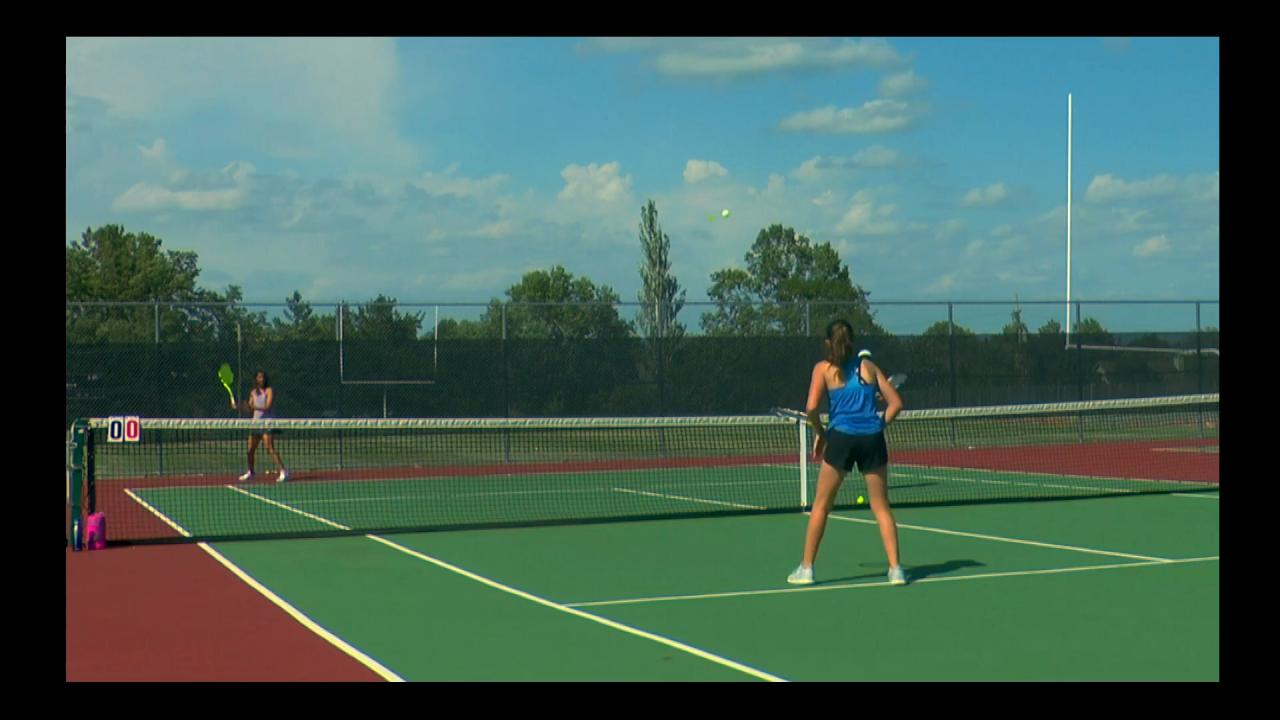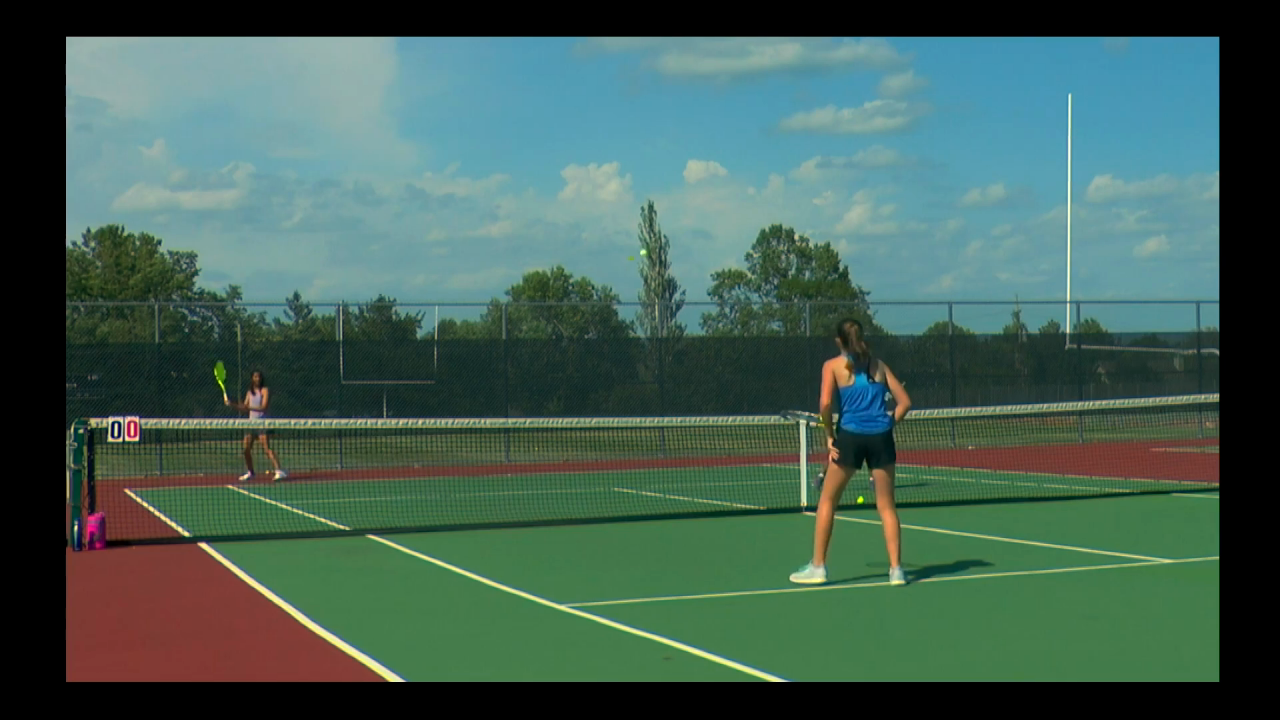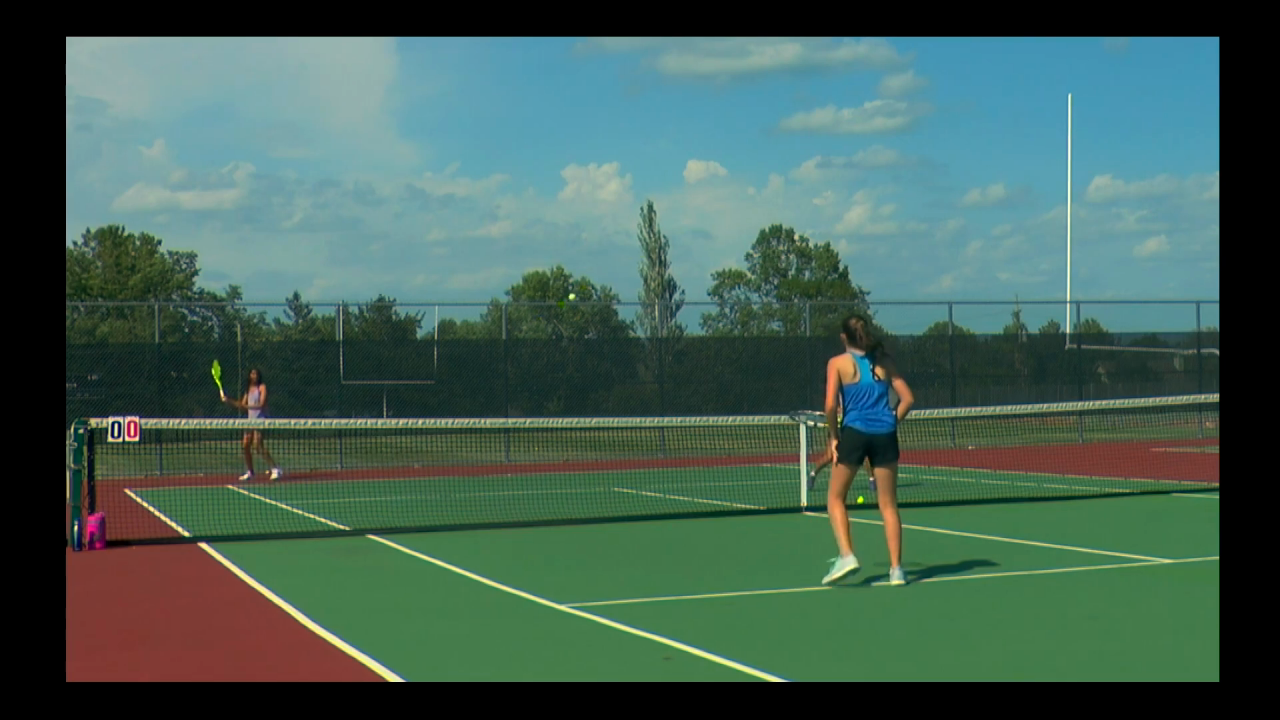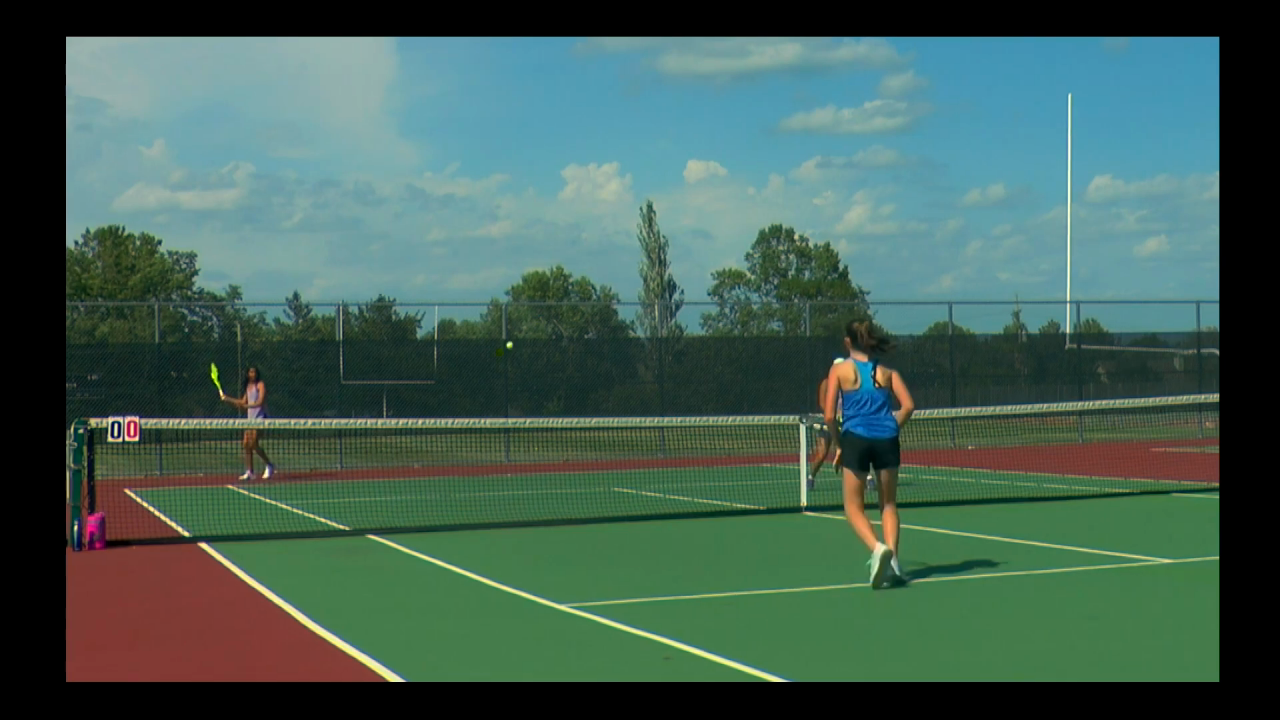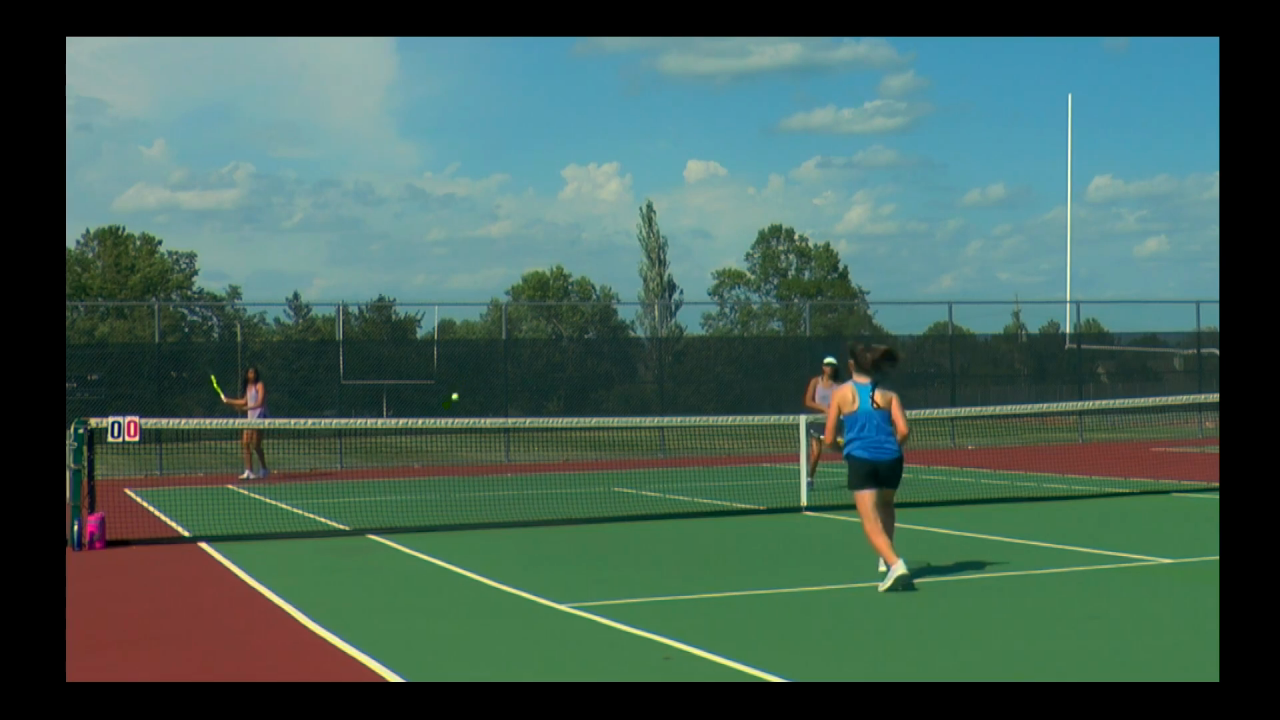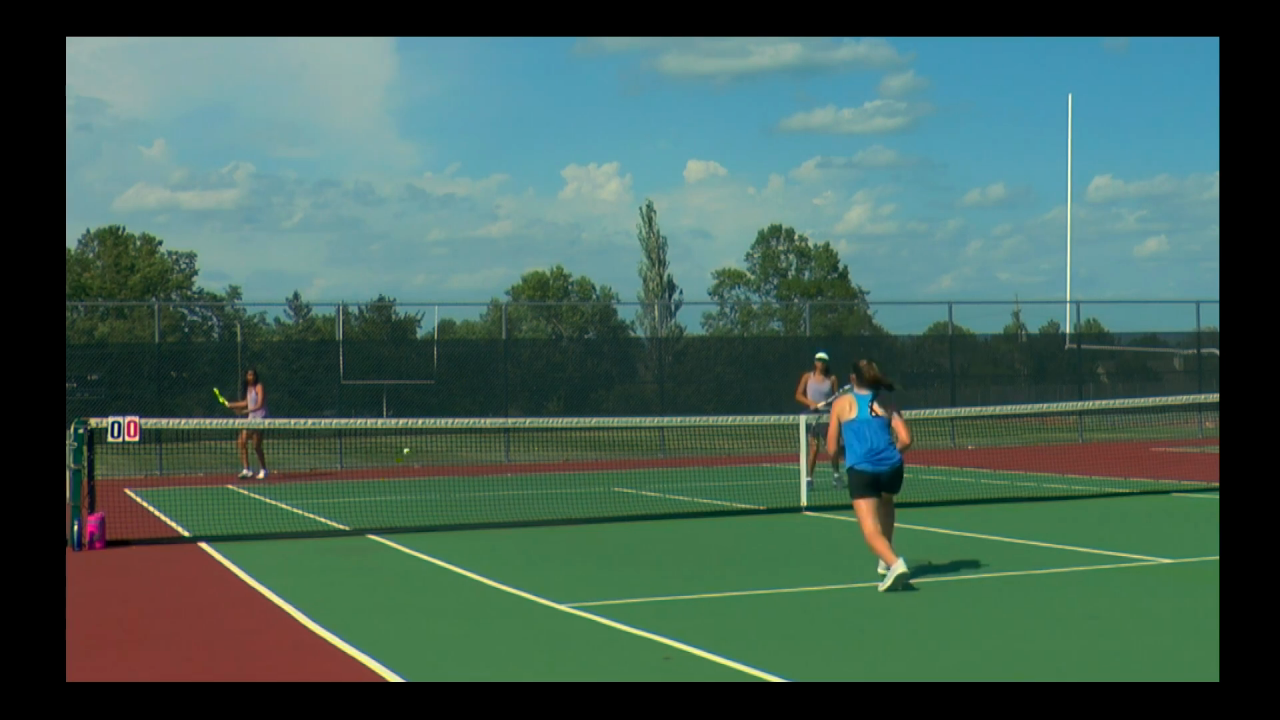
dt=0.1s
person 1, frame 1
left shoulder: (823, 367)
right shoulder: (869, 365)
left elbow: (812, 407)
right elbow: (896, 403)
left wrist: (818, 431)
left hip: (842, 437)
right hip: (872, 437)
left knee: (821, 504)
right knee: (881, 506)
left ankle: (807, 568)
right ankle: (895, 569)
person 1, frame 2
left shoulder: (833, 366)
right shoulder: (878, 364)
left elbow: (826, 403)
right elbow: (905, 402)
left wrist: (829, 434)
left hip: (851, 435)
right hip: (881, 436)
left knee: (827, 502)
right knee: (886, 505)
left ankle: (817, 567)
right ankle: (896, 570)
person 1, frame 3
left shoulder: (837, 363)
right shoulder: (884, 362)
left elbow: (830, 407)
right elbow: (908, 400)
left wrist: (835, 436)
left hip: (854, 434)
right hip: (884, 434)
left knee: (836, 499)
right knee: (889, 504)
left ankle: (846, 556)
right ankle: (896, 569)
person 1, frame 4
left shoulder: (839, 369)
right shoulder: (888, 370)
left elbow: (829, 415)
right elbow: (908, 406)
left wrist: (838, 441)
left hip: (857, 439)
right hip: (887, 439)
left knee: (854, 509)
right knee: (889, 504)
left ankle: (878, 549)
right ankle: (893, 560)
person 1, frame 5
left shoulder: (840, 393)
right shoulder: (887, 394)
left elbow: (829, 439)
right elbow: (904, 431)
left wrist: (844, 446)
left hip: (860, 460)
right hip: (890, 459)
left knee: (873, 527)
right knee: (886, 504)
left ankle: (895, 563)
right ankle: (887, 559)
person 1, frame 6
left shoulder: (840, 404)
right shoulder: (887, 405)
left elbow: (832, 448)
right elbow: (905, 441)
left hip: (860, 470)
right hip: (891, 468)
left knee: (873, 533)
right knee: (886, 505)
left ankle: (895, 563)
right ankle: (887, 561)
